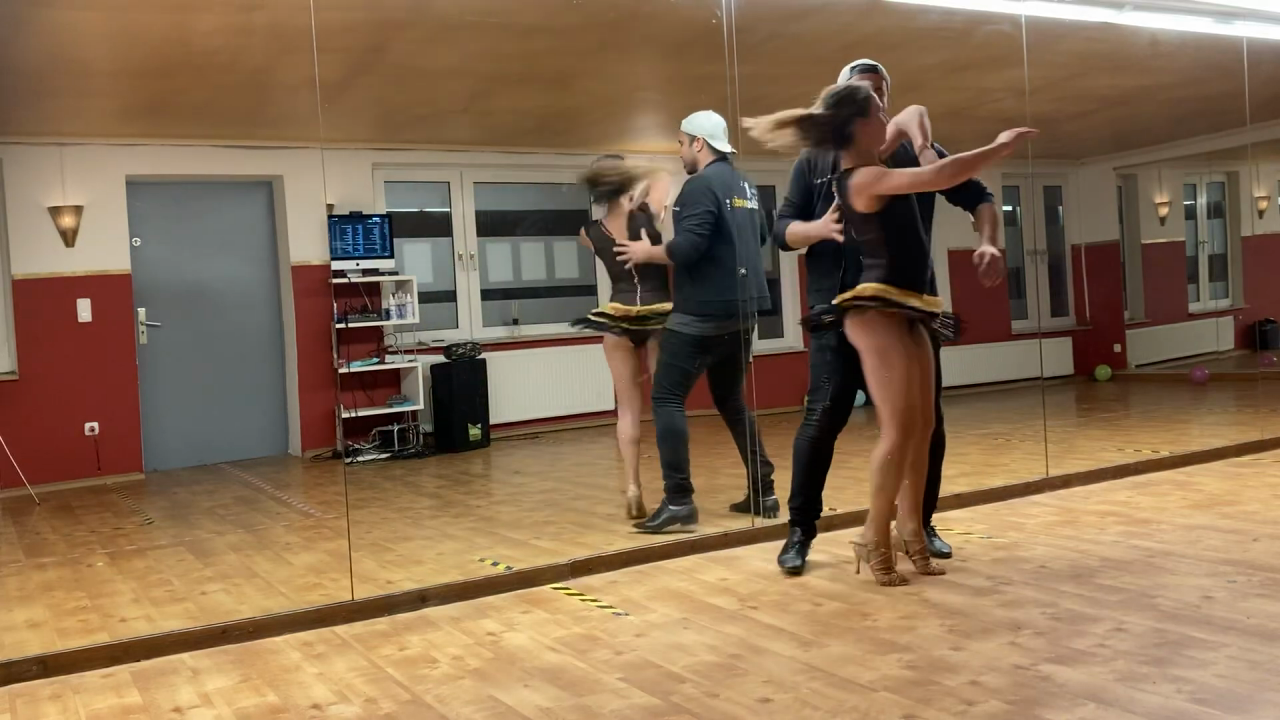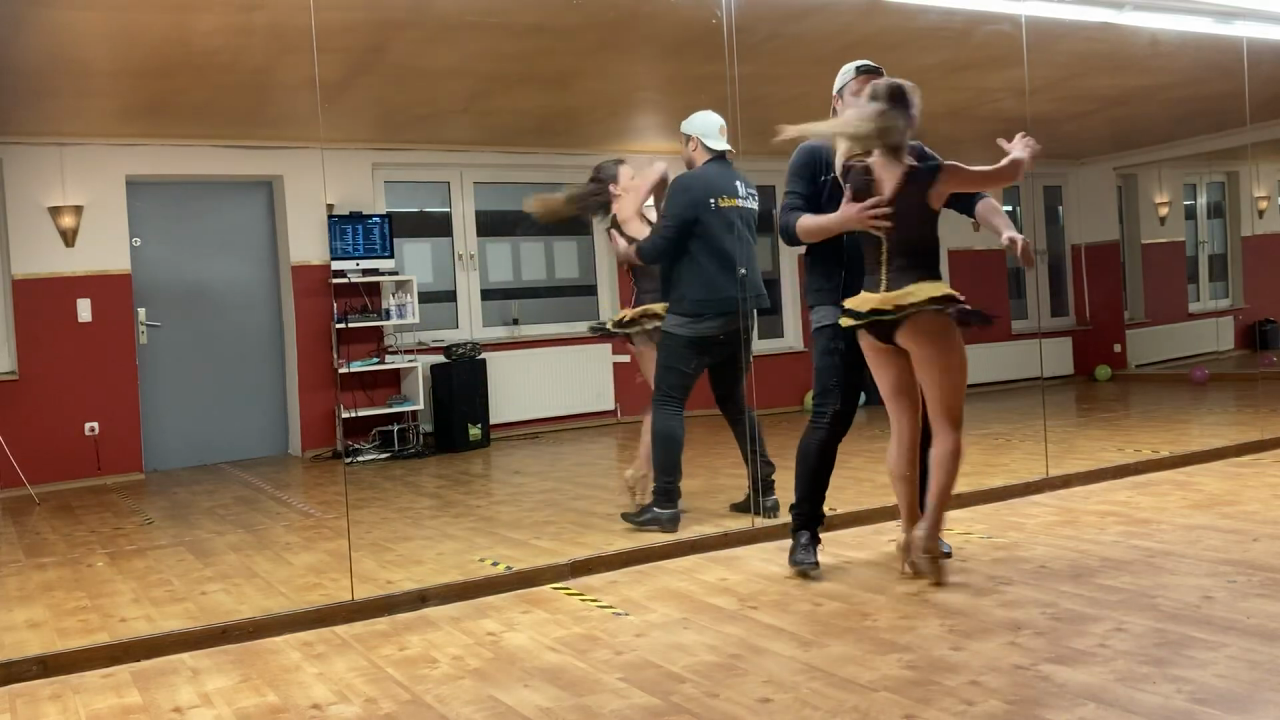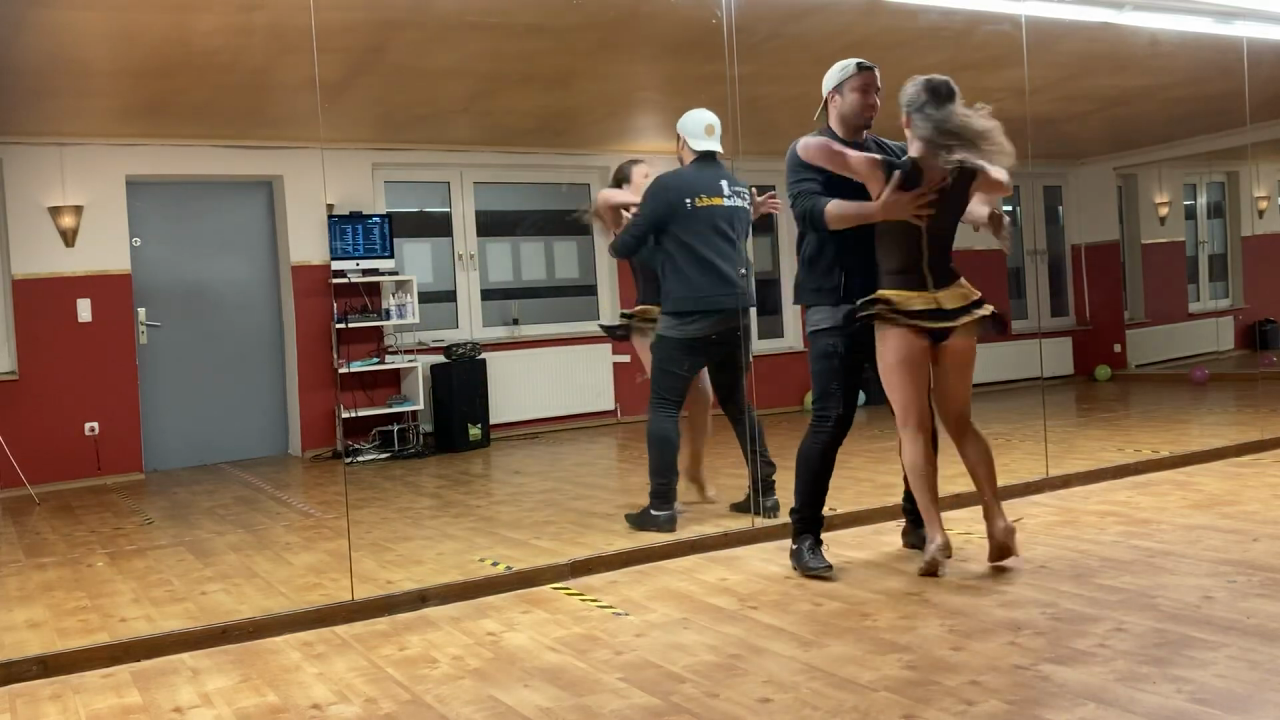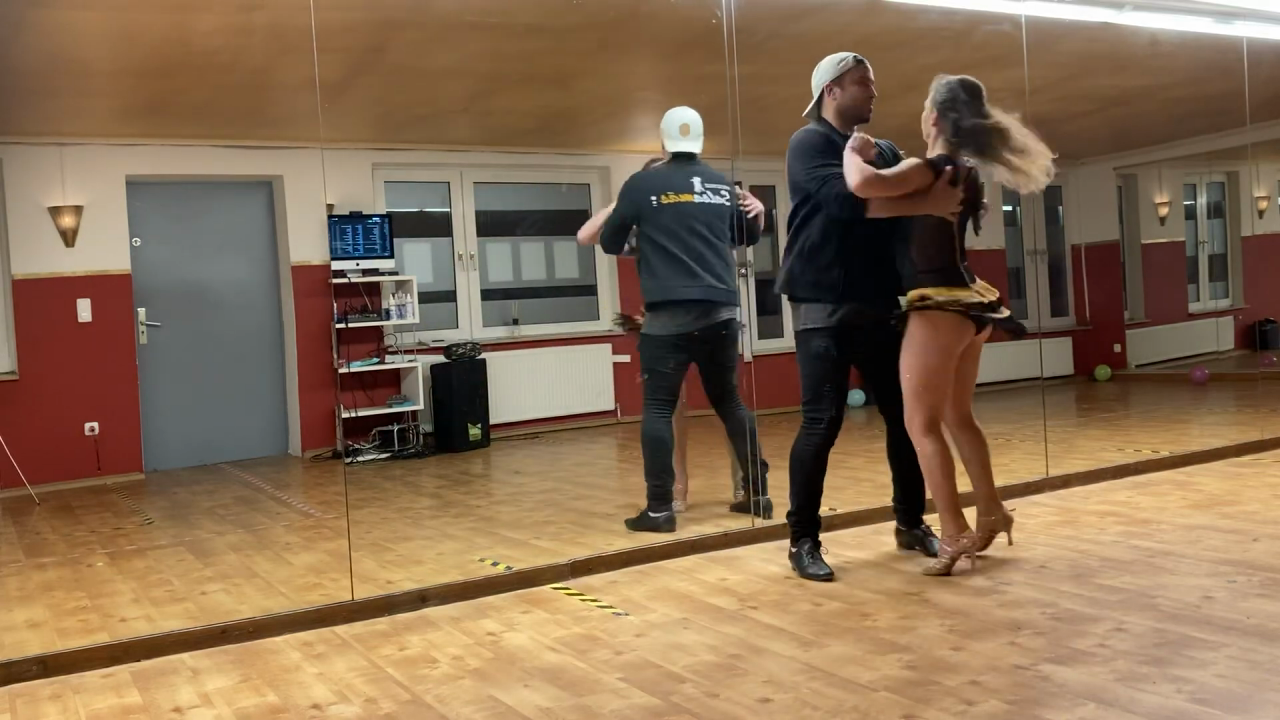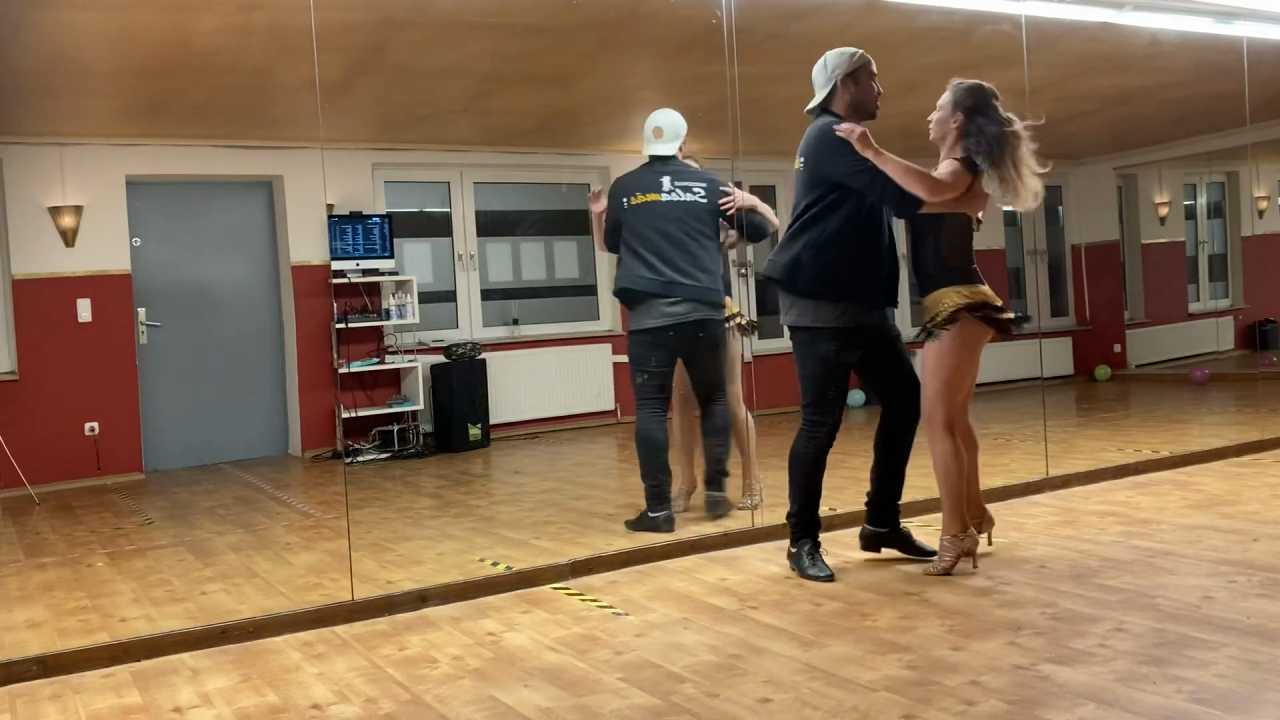
dt=0.1s
person 1, frame 1
left shoulder: (917, 152)
right shoulder: (816, 158)
left elbow: (973, 195)
right elbow: (782, 228)
left wrist: (989, 241)
right wrist: (819, 228)
left knee: (927, 419)
right knee: (824, 415)
left ankle: (920, 524)
right ankle: (800, 531)
person 1, frame 2
left shoulder: (912, 156)
right shoulder: (812, 155)
left elbow: (968, 196)
right elbow: (790, 224)
left wrist: (1006, 228)
right wrist: (841, 220)
right hip: (839, 310)
left knee: (925, 418)
right knee: (830, 417)
right ankle: (805, 531)
person 1, frame 3
left shoulder: (896, 154)
right shoulder: (809, 152)
left elbow: (931, 195)
right elbow: (814, 210)
left wrist: (979, 206)
right wrist: (879, 211)
right hip: (836, 309)
right knee: (832, 419)
left ankle: (918, 524)
right ankle: (804, 537)
person 1, frame 4
left shoulder: (878, 150)
right shoulder: (809, 142)
left elbow: (920, 188)
right elbow: (849, 200)
left wrist: (947, 195)
right wrist: (928, 202)
left hip: (880, 305)
right hip: (824, 306)
left knee: (905, 413)
right knee: (823, 421)
left ankle: (911, 522)
right ankle: (803, 539)
person 1, frame 5
left shoulder: (842, 140)
right shoulder: (831, 138)
left elbow: (883, 199)
right elbow: (900, 196)
right wrist: (964, 199)
left hip: (861, 304)
right hip: (823, 304)
left knee: (903, 402)
right knee: (822, 419)
left ankle: (883, 523)
right ankle: (803, 539)
person 2, frame 1
left shoulder: (855, 173)
right shoulder: (861, 176)
right elbow: (936, 175)
right wrist: (1000, 145)
left hip: (903, 314)
right hip: (882, 308)
left knee: (914, 426)
right knee: (904, 427)
left ankle: (904, 534)
right ankle: (876, 534)
person 2, frame 2
left shoulder: (852, 173)
right shoulder: (931, 176)
left elbow: (843, 142)
right elbow: (1005, 175)
right wrist: (1020, 150)
left hip: (875, 315)
right hip: (924, 312)
left knee: (903, 428)
right knee: (948, 427)
left ankle: (912, 534)
right ankle: (927, 531)
person 2, frame 3
left shoulder: (887, 171)
right shoulder: (965, 174)
left elbow: (817, 150)
right elbow: (1002, 182)
left wrist: (822, 145)
left hip: (900, 310)
right hip: (956, 304)
left knee: (914, 428)
right knee: (960, 422)
left ankle: (936, 531)
right ankle: (997, 521)
person 2, frame 4
left shoulder: (925, 170)
right shoulder: (968, 171)
left elbow: (863, 184)
left wrist: (855, 149)
left hip: (938, 307)
right hip: (967, 301)
left knee: (920, 424)
right knee: (957, 417)
left ankle: (955, 530)
right ankle: (991, 512)
person 2, frame 5
left shoulder: (956, 169)
right shoulder: (966, 172)
left elbow: (930, 188)
left wrist: (868, 146)
left hip: (959, 306)
right hip: (951, 307)
left knee: (940, 419)
right knee: (951, 420)
left ankle: (955, 530)
right ankle: (974, 514)
person 3, frame 1
left shoulder: (702, 185)
right shoulder: (746, 187)
left elbow: (689, 246)
right elbow: (760, 238)
left wrist: (644, 252)
left hip: (700, 314)
right hip: (740, 312)
left knee: (668, 400)
right knee: (733, 403)
left ankle: (678, 500)
right ankle: (763, 492)
person 3, frame 2
left shoulder: (689, 184)
right shoulder: (745, 187)
left elbow: (661, 246)
left wrist: (630, 249)
left hip: (696, 314)
right hip: (738, 312)
left knee: (668, 404)
right knee: (734, 403)
left ankle: (664, 504)
right ankle: (763, 492)
person 3, frame 3
left shoulder: (668, 186)
right shoulder: (738, 188)
left elbow: (625, 247)
left wrist: (620, 239)
left hip: (687, 316)
right hip: (734, 313)
left knee: (664, 407)
right knee: (736, 403)
left ankle: (661, 506)
right ankle: (763, 493)
person 3, frame 4
left shoulder: (641, 184)
right shoulder: (724, 186)
left elbow: (611, 243)
right elbow: (750, 235)
left wrist: (613, 223)
left hip: (669, 313)
right hip: (721, 310)
left knee: (658, 408)
right knee: (729, 401)
left ankle: (659, 508)
right ankle: (758, 493)
person 3, frame 5
left shoulder: (622, 188)
right shoulder: (705, 183)
left elbow: (612, 243)
right elbow: (760, 230)
left wrist: (598, 217)
right wrist: (743, 220)
left hip: (646, 312)
right hip: (701, 309)
left knee: (649, 407)
right knee: (712, 398)
left ankle: (658, 508)
right ankle: (716, 488)
person 4, frame 1
left shoulder: (589, 232)
right shoulder: (644, 215)
left hip: (616, 319)
right hip: (654, 315)
left knee: (628, 409)
left ankle: (632, 487)
person 4, frame 2
left shoulder: (634, 218)
right shoulder: (629, 215)
right elbow: (657, 170)
left hip: (645, 320)
right hip: (656, 319)
left ankle: (642, 472)
right ankle: (641, 472)
person 4, frame 3
right shoulder: (621, 222)
right elbow: (603, 200)
right wrist: (635, 200)
right hip: (648, 322)
left knee: (704, 397)
right knee: (682, 400)
left ankle: (695, 469)
person 4, frame 4
right shoulder: (635, 224)
right elbow: (583, 238)
left wrist: (752, 205)
right wrist: (613, 208)
right knee: (675, 405)
left ankle: (739, 476)
right ankle: (679, 484)
person 4, frame 5
left shoulder: (723, 220)
left elbow: (773, 224)
left wrist: (750, 199)
left hip: (720, 318)
left knee: (733, 404)
right knee: (683, 406)
left ankle: (752, 483)
right ankle: (686, 484)
